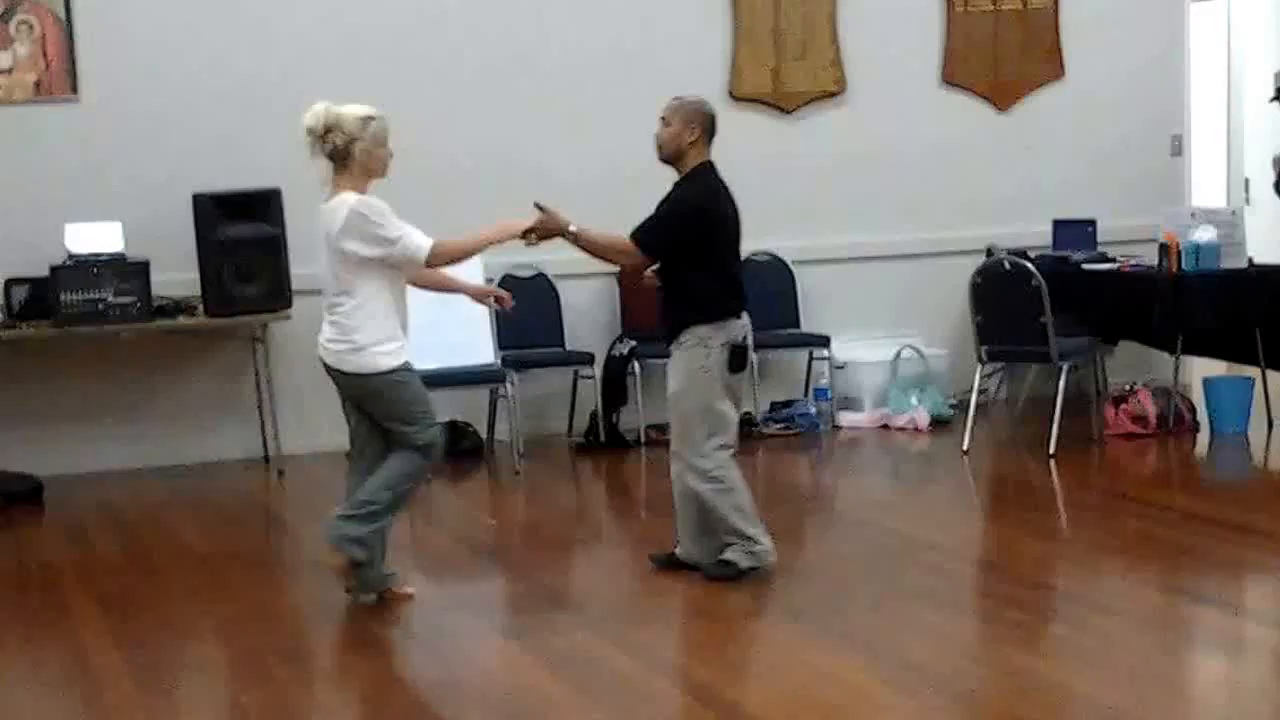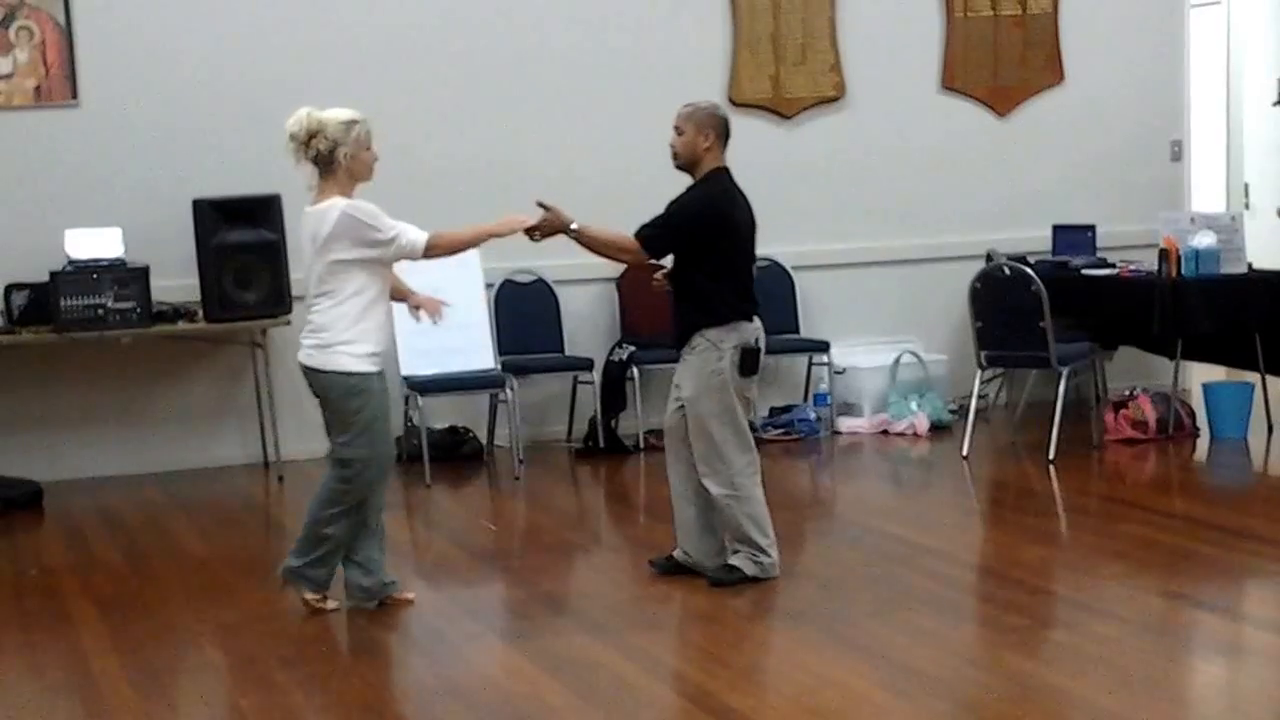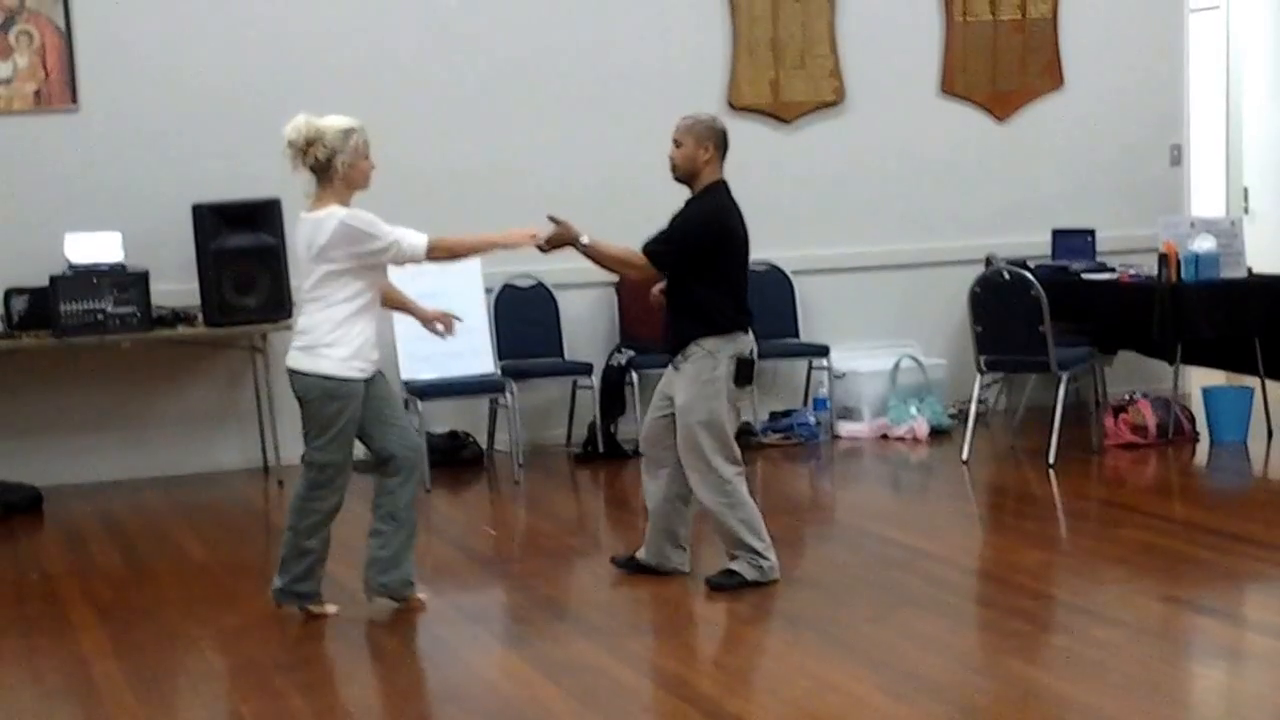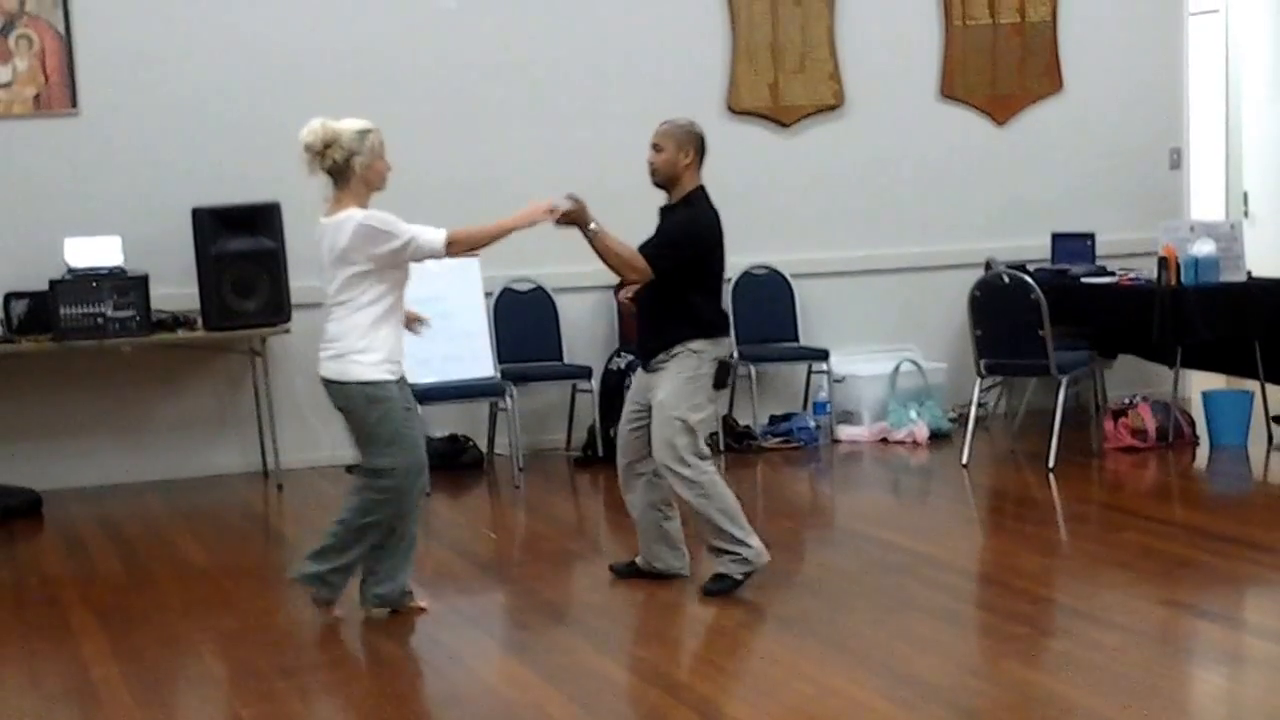
dt=0.2s
person 1, frame 1
left shoulder: (343, 208)
right shoulder: (361, 210)
left elbow: (406, 266)
right elbow: (430, 253)
left wrist: (470, 289)
right wrist: (499, 233)
left hip: (351, 355)
right hip: (372, 359)
left knee: (373, 455)
right knee: (423, 446)
left ankle: (367, 574)
right ankle: (354, 531)
person 1, frame 2
left shoulder: (327, 213)
right shoulder: (348, 214)
left elbow: (374, 271)
right elbow: (429, 245)
left wrist: (412, 296)
right wrist: (497, 227)
left hip: (354, 361)
right hip: (342, 364)
left knee: (368, 465)
right knee: (353, 468)
left ankle: (368, 577)
right ankle: (307, 573)
person 1, frame 3
left shoulder: (326, 222)
right shoulder: (346, 224)
left elbow: (369, 284)
right elbow: (430, 249)
left wrist: (421, 312)
right wrist: (502, 240)
left hip: (356, 368)
right hip: (327, 371)
left knee: (405, 455)
right knee: (326, 478)
left ankle: (390, 574)
right ankle: (296, 587)
person 1, frame 4
left shoulder: (337, 223)
right shoulder: (367, 226)
right elbow: (451, 242)
left wrist: (398, 311)
right wrist: (520, 220)
left hip: (367, 368)
right hip: (361, 373)
left knee: (406, 471)
right knee: (394, 475)
left ankle: (386, 584)
right ankle: (323, 572)
person 2, frame 1
left shoulder: (692, 198)
right shoulder: (706, 191)
left elbow: (631, 252)
left wrist: (565, 230)
right wrist: (665, 271)
left hip: (706, 339)
right hip: (702, 335)
left knee: (704, 452)
right knee: (689, 450)
left ankle: (749, 545)
right ankle: (699, 547)
person 2, frame 2
left shoulder: (704, 201)
right shoulder: (723, 196)
left elbow: (633, 248)
left wrist: (568, 227)
right wrist: (678, 273)
left hip: (719, 342)
right hip: (708, 341)
left knee: (722, 456)
right knee: (686, 446)
left ankle: (756, 556)
right ankle: (700, 550)
person 2, frame 3
left shoulder: (707, 214)
right shoulder: (710, 209)
left elbow: (639, 265)
left wrist: (578, 241)
right wrist: (672, 285)
left hip: (713, 353)
right hip: (690, 353)
left knee: (709, 464)
right knee: (661, 451)
left ankle: (755, 560)
right ankle: (664, 551)
person 2, frame 4
left shoulder: (696, 219)
right shoulder: (672, 212)
left elbow: (633, 266)
left wrist: (586, 224)
right wrist: (639, 290)
left hip: (689, 356)
right hip: (655, 357)
left knee: (682, 463)
right knee: (635, 459)
left ankle: (741, 551)
right ankle: (661, 556)
